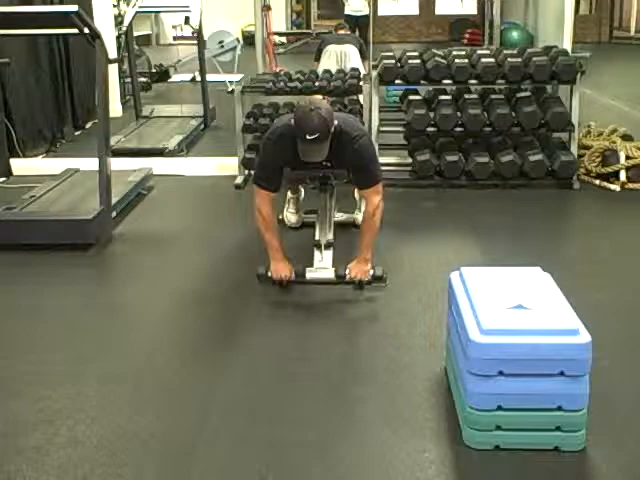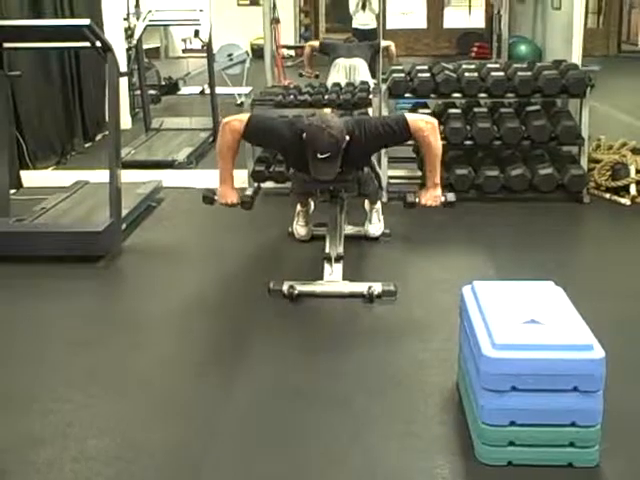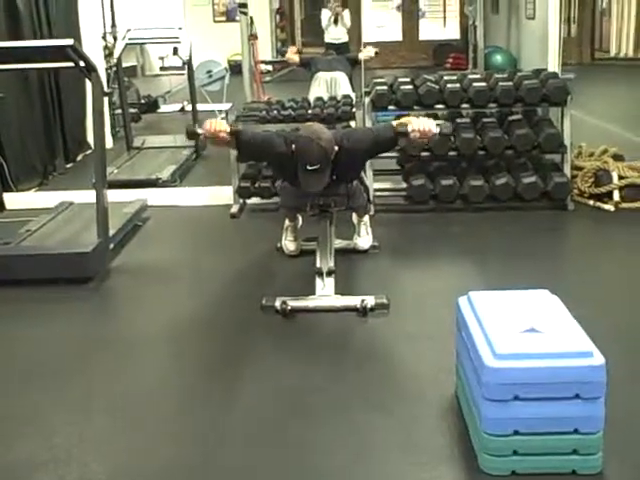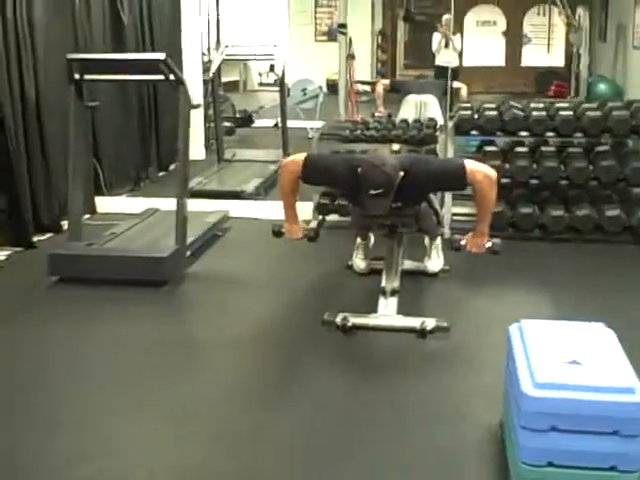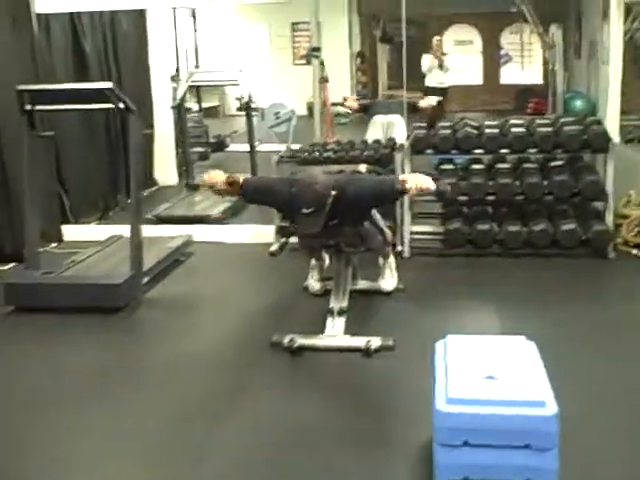
dt=1s
person 1, frame 1
left shoulder: (355, 138)
right shoulder: (277, 138)
left elbow: (374, 200)
right elbow: (263, 201)
left wrist: (364, 259)
right wrist: (277, 258)
left hip: (343, 163)
left ankle: (361, 194)
right ankle: (294, 194)
person 1, frame 2
left shoulder: (364, 133)
right shoulder: (288, 135)
left elbow: (426, 125)
right elbow: (231, 125)
left wrist: (433, 186)
right wrist: (226, 184)
left hip: (356, 168)
left knee: (370, 190)
right knee: (299, 190)
left ankle: (374, 206)
right ankle: (304, 207)
person 1, frame 3
left shoulder: (354, 144)
right shoulder: (278, 147)
left elbow: (406, 125)
right elbow: (225, 134)
left wrist: (419, 124)
right wrist: (216, 130)
left hip: (344, 183)
right hip: (294, 182)
left knee: (359, 203)
right knee: (289, 205)
left ankle: (361, 219)
right ankle: (292, 223)
person 1, frame 4
left shoulder: (420, 170)
right shoulder: (346, 170)
left elbow: (484, 174)
right elbow: (289, 165)
left wrist: (480, 232)
right wrist: (292, 221)
left hip: (413, 203)
left ankle: (434, 242)
right ankle: (363, 241)
person 1, frame 5
left shoulder: (356, 191)
right shoulder: (284, 191)
left elbow: (411, 181)
right elbow: (234, 185)
left wrist: (421, 181)
right wrist: (216, 181)
left hip: (357, 223)
left ankle: (387, 259)
right ankle: (318, 262)
